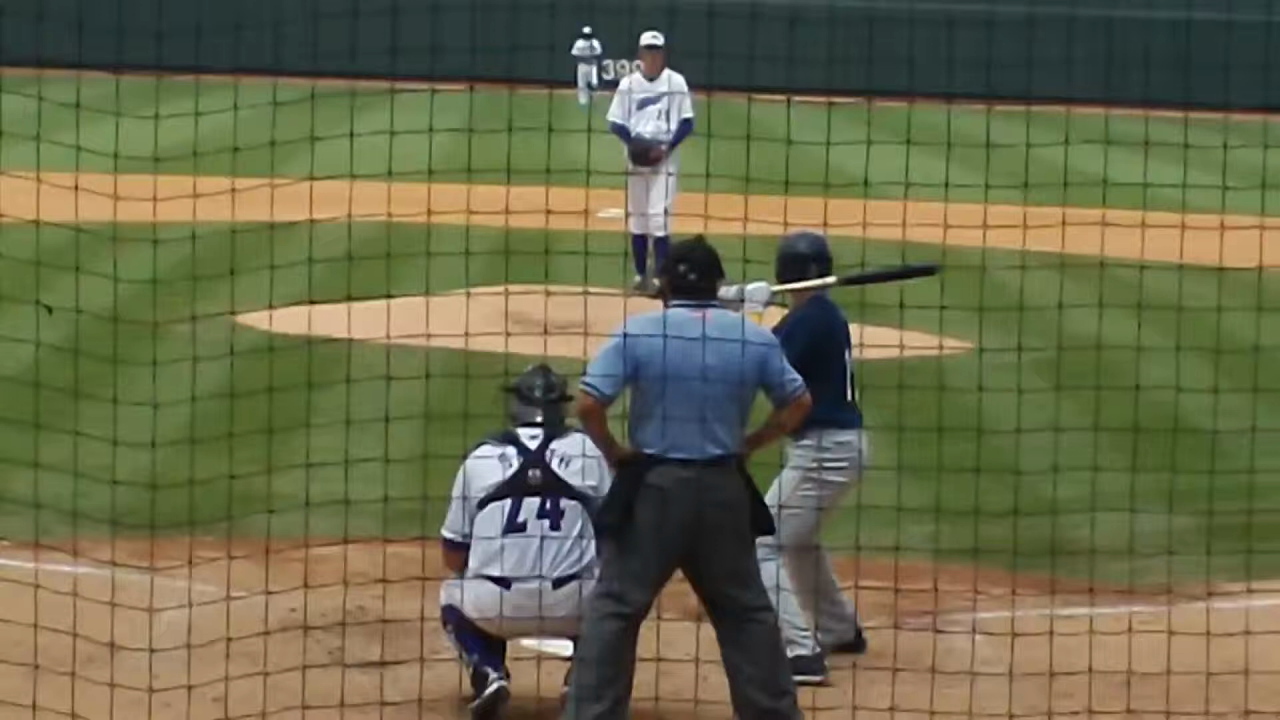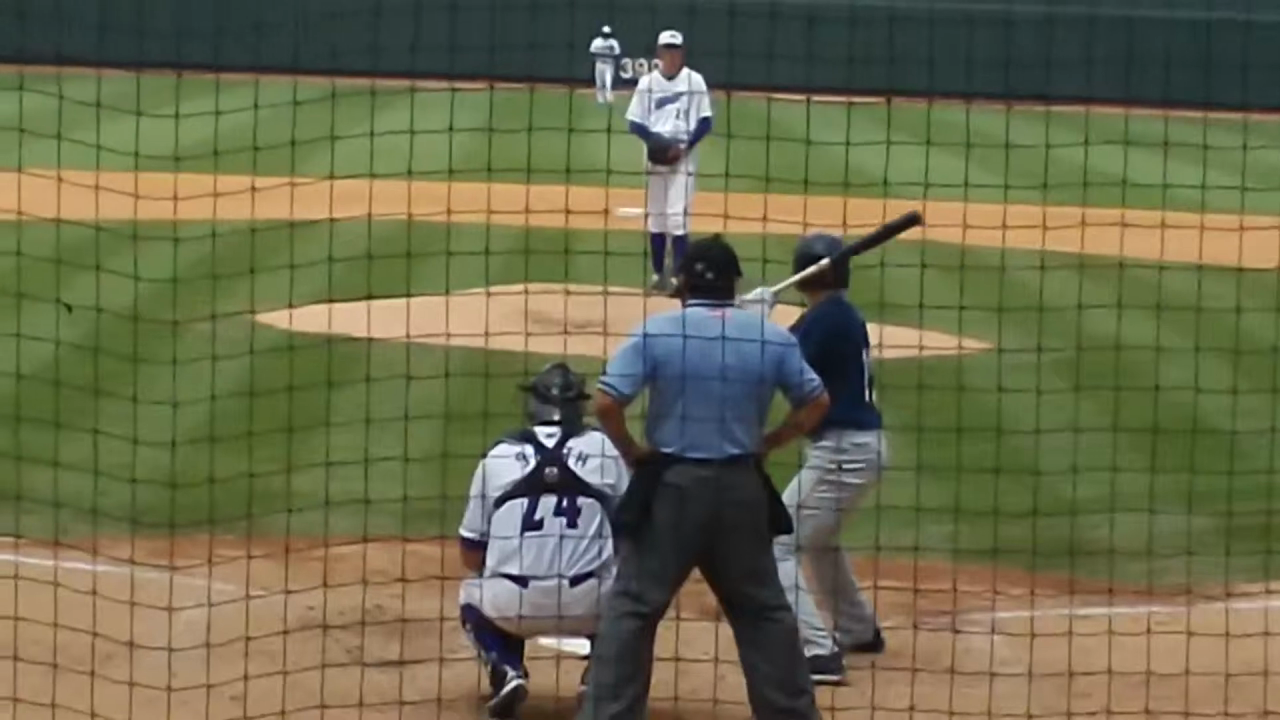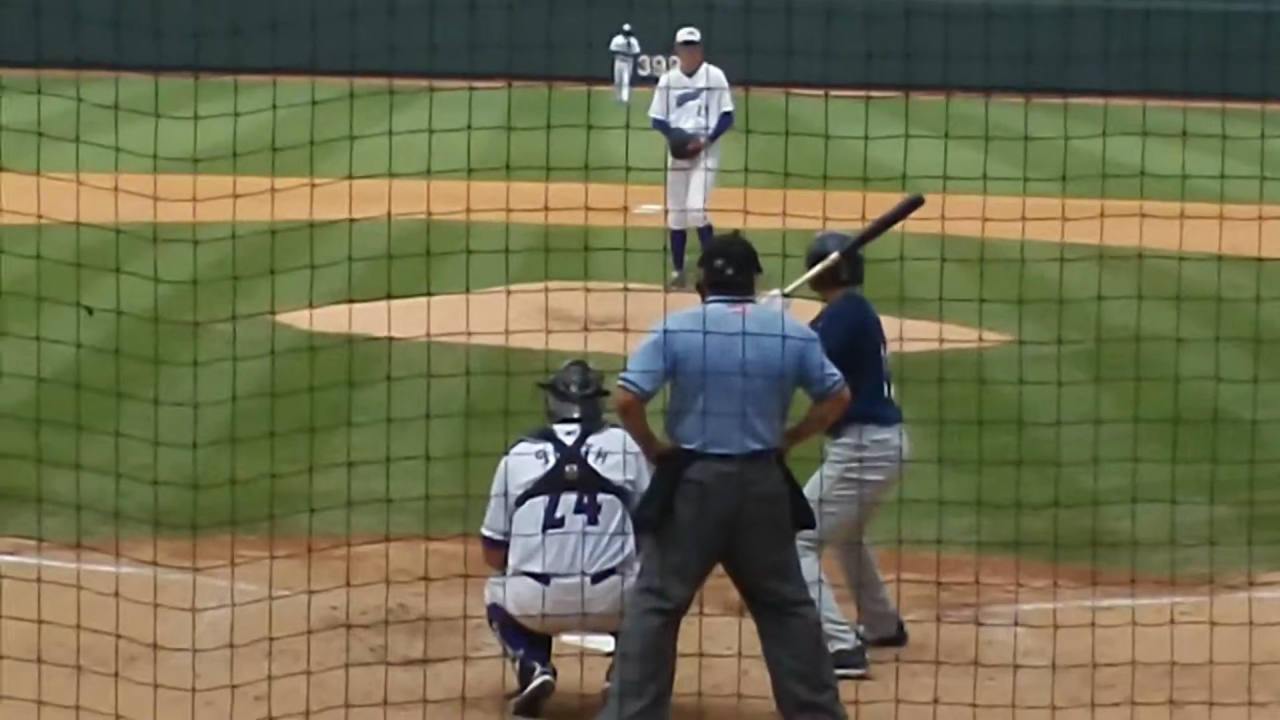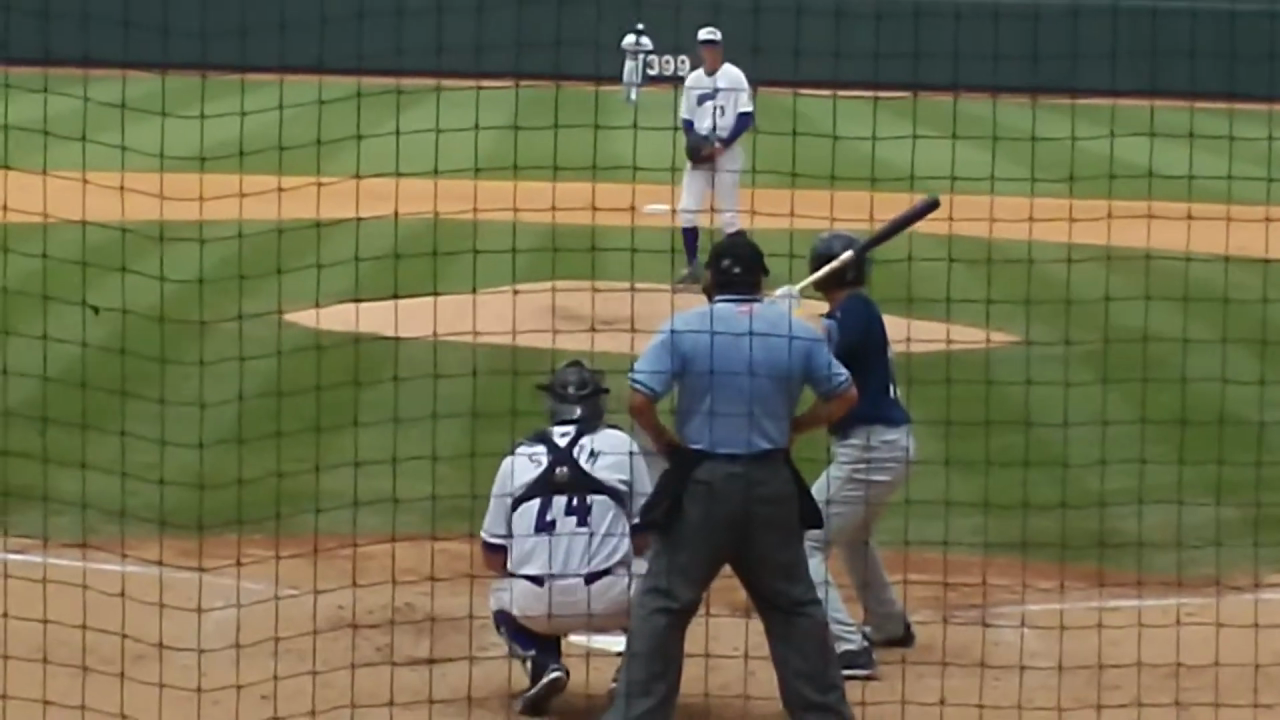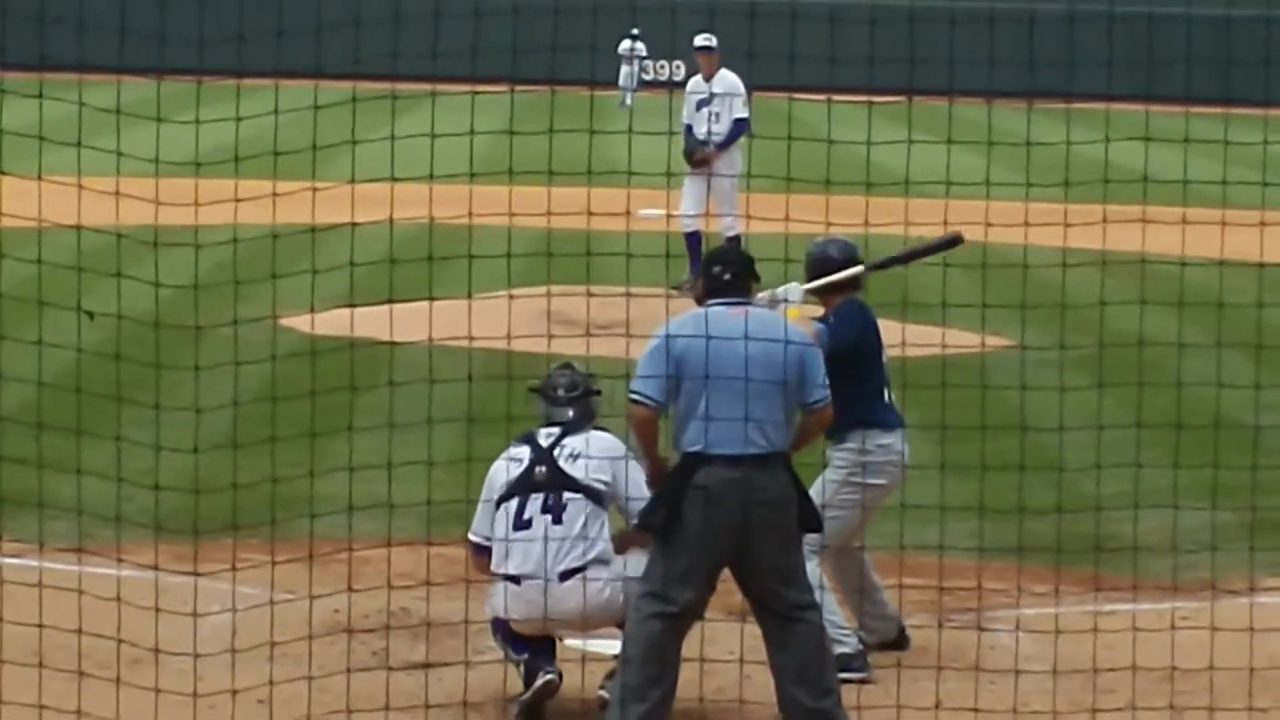
dt=0.3s
person 1, frame 1
left shoulder: (636, 333)
right shoulder: (755, 338)
left elbow: (587, 404)
right elbow: (798, 404)
left wrist: (615, 453)
right wrist: (749, 443)
left hip: (654, 485)
right hip: (724, 487)
left knee: (614, 607)
right knee: (747, 609)
person 1, frame 2
left shoulder: (655, 332)
right shoulder: (773, 337)
left elbow: (605, 403)
right elbow: (816, 403)
left wrist: (632, 451)
right wrist: (766, 443)
left hip: (672, 485)
right hip: (742, 487)
left knee: (631, 605)
right knee: (765, 608)
person 1, frame 3
left shoulder: (675, 328)
right shoulder: (793, 332)
left elbow: (626, 400)
right elbow: (837, 397)
left wrist: (654, 448)
right wrist: (787, 439)
left hip: (694, 481)
right hip: (763, 482)
left knee: (655, 602)
right knee: (787, 603)
person 1, frame 4
left shoulder: (683, 328)
right shoulder: (801, 332)
left elbow: (638, 400)
right elbow: (844, 396)
left wrist: (666, 442)
left hip: (702, 481)
right hip: (771, 482)
left knee: (662, 602)
right knee: (795, 603)
person 1, frame 5
left shoulder: (676, 333)
right shoulder: (795, 337)
left elbow: (642, 416)
right elbow: (819, 415)
left wrist: (658, 478)
left hip: (704, 483)
right hip: (772, 485)
left knee: (659, 608)
right knee: (793, 609)
person 2, frame 1
left shoulder: (806, 318)
right shoulder: (829, 314)
left wrist: (752, 309)
right wrist: (737, 304)
left hip: (821, 449)
right hip: (841, 443)
left knee: (763, 546)
right knee: (797, 540)
left ankle: (801, 653)
right ankle: (840, 630)
person 2, frame 2
left shoulder: (824, 318)
right shoulder: (845, 315)
left hip: (839, 450)
right hip: (859, 444)
left knee: (779, 546)
right knee: (818, 540)
left ankle: (820, 653)
right ankle: (859, 631)
person 2, frame 3
left shoulder: (842, 313)
right shoulder: (857, 311)
left hip: (860, 446)
right hip: (880, 440)
left knee: (796, 539)
right knee: (845, 535)
left ankle: (841, 647)
right ankle: (882, 624)
person 2, frame 4
left shoulder: (853, 311)
right shoulder: (858, 310)
left hip: (868, 446)
right hip: (885, 441)
left knee: (804, 541)
right knee: (852, 536)
left ankle: (849, 648)
right ankle: (889, 625)
person 2, frame 5
left shoulder: (848, 317)
right shoulder: (853, 316)
left hip: (863, 451)
right hip: (874, 446)
left knee: (803, 545)
right knee: (841, 541)
left ankle: (847, 652)
right ankle: (885, 630)
person 3, frame 1
left shoulder: (481, 456)
right shoulder: (584, 449)
left elbow: (453, 557)
left hip: (492, 605)
right hip: (568, 605)
left knee: (453, 596)
left ankle: (488, 674)
person 3, frame 2
left shoulder: (499, 455)
right shoulder: (602, 448)
left elbow: (471, 555)
left hip: (510, 603)
right hip: (586, 602)
left knee: (473, 595)
left ankle: (506, 673)
person 3, frame 3
left shoulder: (518, 454)
right shoulder: (622, 444)
left elbow: (493, 554)
left hip: (533, 601)
right hip: (608, 598)
left knee: (498, 592)
left ankle: (534, 667)
person 3, frame 4
left shoulder: (518, 456)
right shoulder: (620, 444)
left elbow: (493, 558)
left hip: (533, 604)
right hip: (608, 599)
left knee: (503, 596)
left ankle: (544, 666)
person 3, frame 5
left shoulder: (508, 458)
right shoulder: (604, 444)
left elbow: (481, 559)
left hip: (520, 605)
right hip: (587, 594)
left ankle: (537, 669)
person 4, frame 1
left shoulder: (676, 81)
right shoulder: (628, 83)
left elbow: (687, 122)
right elbow: (616, 123)
left wrist: (668, 147)
right wrist: (634, 144)
left hip: (665, 158)
left knee: (659, 217)
right knee: (637, 217)
right ankle: (641, 275)
person 4, frame 2
left shoulder: (695, 80)
right shoulder: (647, 82)
left elbow: (705, 121)
right elbow: (635, 122)
left wrist: (686, 146)
right wrist: (654, 142)
left hip: (683, 157)
left knee: (677, 217)
right knee: (655, 216)
right ankle: (658, 273)
person 4, frame 3
left shoulder: (715, 75)
right shoulder: (668, 79)
left elbow: (727, 116)
right elbow: (657, 119)
left wrist: (708, 139)
right wrist: (675, 137)
left hip: (706, 151)
left knee: (696, 208)
right knee: (676, 214)
right ankle: (678, 271)
person 4, frame 4
left shoulder: (734, 76)
right shoulder: (693, 79)
left elbow: (746, 117)
right elbow: (686, 119)
left wrist: (723, 144)
left hip: (728, 153)
left knee: (727, 214)
right knee: (686, 210)
right ankle: (692, 267)
person 4, frame 5
left shoulder: (731, 82)
right shoulder: (693, 84)
left elbow: (742, 124)
left wrist: (717, 148)
left hip: (726, 157)
left knee: (728, 218)
right knee: (689, 214)
right ankle: (695, 273)
